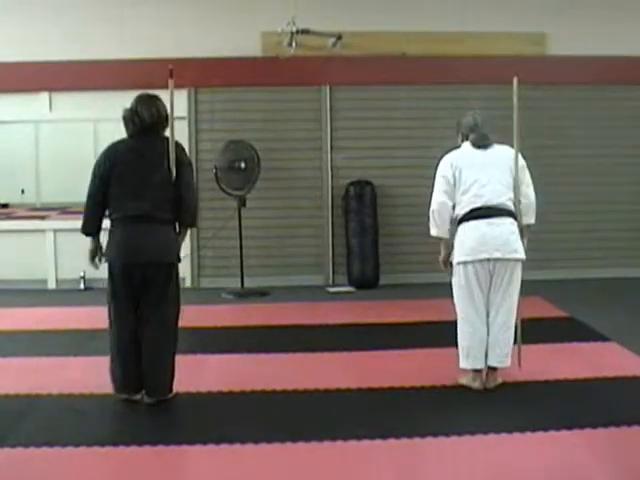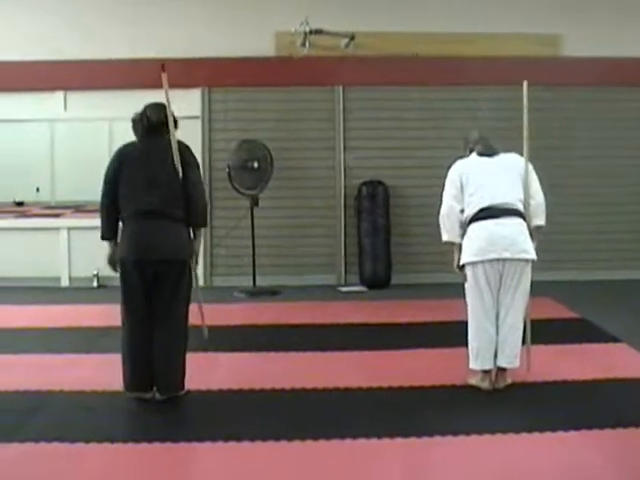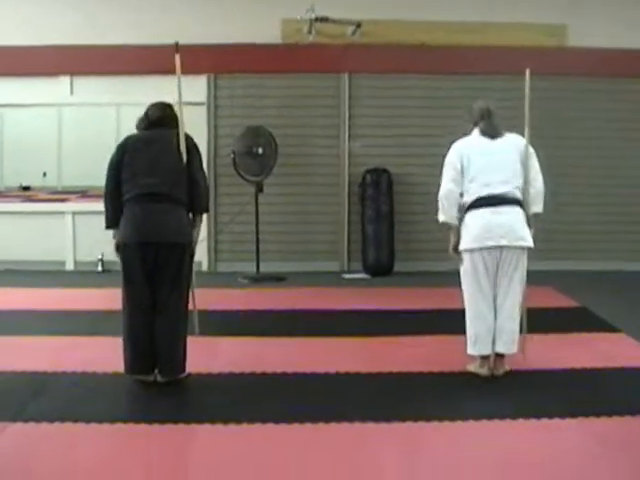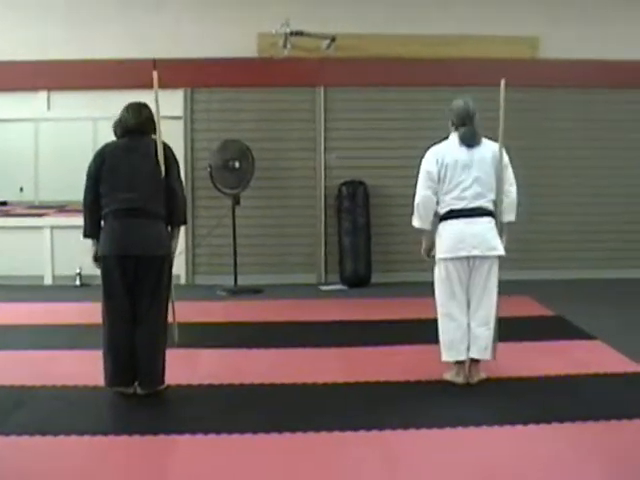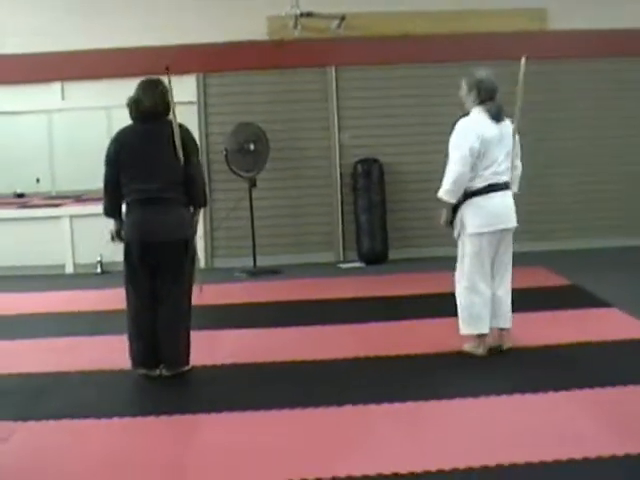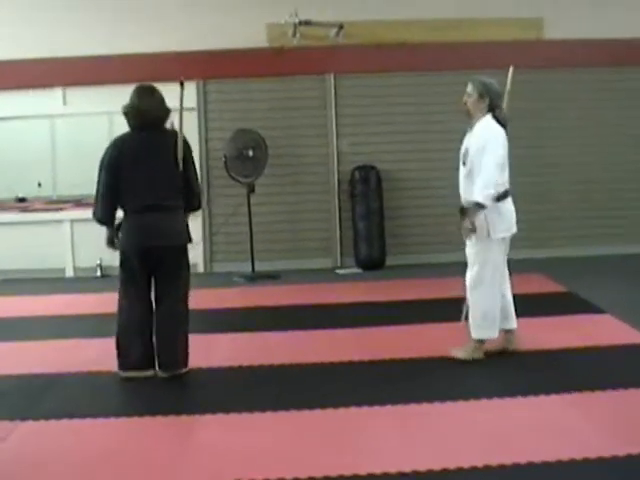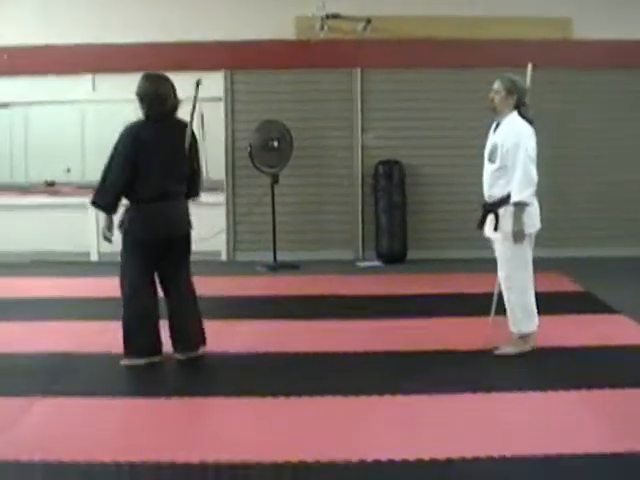
dt=0.3s
person 1, frame 1
left shoulder: (113, 152)
right shoulder: (174, 152)
left elbow: (95, 199)
right elbow: (187, 200)
left wrist: (94, 240)
right wrist: (180, 235)
left hip: (123, 242)
right hip: (161, 243)
left knee: (123, 319)
right knee: (160, 319)
left ankle: (129, 386)
right ankle: (158, 388)
person 1, frame 2
left shoulder: (123, 154)
right shoulder: (181, 152)
left elbow: (108, 202)
right elbow: (196, 198)
left wrist: (112, 243)
right wrist: (196, 239)
left hip: (134, 240)
right hip: (173, 240)
left knee: (135, 316)
right knee: (171, 316)
left ankle: (140, 384)
right ankle: (169, 385)
person 1, frame 3
left shoulder: (127, 144)
right shoulder: (184, 142)
left elbow: (112, 190)
right elbow: (199, 186)
left wrist: (116, 231)
right wrist: (196, 225)
left hip: (135, 224)
right hip: (174, 224)
left knee: (137, 299)
right knee: (172, 299)
left ankle: (141, 367)
right ankle: (170, 368)
person 1, frame 4
left shoulder: (105, 153)
right shoulder: (162, 151)
left elbow: (90, 200)
right elbow: (176, 197)
left wrist: (95, 241)
right wrist: (174, 237)
left hip: (115, 237)
right hip: (153, 237)
left knee: (117, 312)
right knee: (152, 311)
left ankle: (121, 379)
right ankle: (150, 380)
person 1, frame 5
left shoulder: (122, 138)
right shoulder: (181, 134)
left elbow: (111, 183)
right elbow: (195, 180)
left wrist: (116, 220)
right wrist: (193, 215)
left hip: (138, 223)
right hip: (175, 222)
left knee: (140, 296)
right knee: (175, 295)
left ankle: (146, 361)
right ankle: (174, 361)
person 1, frame 6
left shoulder: (119, 146)
right shoulder: (176, 141)
left elbow: (107, 191)
right elbow: (191, 187)
left wrist: (109, 227)
left hip: (136, 230)
right hip: (172, 228)
left knee: (133, 299)
right knee: (172, 298)
left ankle: (135, 362)
right ankle: (172, 362)
person 1, frame 7
left shoulder: (134, 133)
right shoulder: (183, 130)
left elbow: (117, 176)
right elbow: (194, 174)
left wrist: (108, 215)
left hip: (144, 217)
right hip: (177, 215)
left knee: (138, 284)
right knee: (179, 280)
left ankle: (144, 350)
right ankle: (190, 343)
person 2, frame 1
left shoulder: (452, 159)
right shoulder: (509, 153)
left elbow: (441, 205)
right elbow: (527, 197)
left wrist: (445, 245)
right wrist: (523, 234)
left hip: (472, 235)
right hip: (506, 233)
left knee: (471, 307)
right knee: (503, 306)
left ankle: (475, 372)
right ankle: (493, 371)
person 2, frame 2
left shoulder: (460, 167)
right shoulder: (517, 160)
left elbow: (450, 210)
right elbow: (537, 201)
left wrist: (457, 250)
right wrist: (532, 237)
left hip: (481, 236)
right hip: (516, 233)
left knee: (481, 308)
right knee: (512, 307)
left ankle: (483, 372)
right ankle: (502, 372)
person 2, frame 3
left shoulder: (461, 147)
right shoulder: (519, 143)
left elbow: (449, 192)
right elbow: (535, 185)
left wrist: (454, 231)
right wrist: (530, 220)
left hip: (478, 223)
right hip: (513, 221)
left knee: (479, 294)
right knee: (509, 293)
left ankle: (482, 359)
right ankle: (500, 359)
person 2, frame 4
left shoulder: (437, 153)
right shoulder: (494, 150)
left elbow: (425, 198)
right elbow: (508, 193)
left wrist: (427, 236)
right wrist: (503, 229)
left hip: (452, 232)
right hip: (485, 230)
left knee: (452, 303)
right knee: (483, 301)
left ankle: (458, 367)
right ankle: (475, 366)
person 2, frame 5
left shoulder: (467, 126)
right shoulder: (505, 124)
left elbow: (458, 172)
right elbow: (515, 167)
left wrist: (447, 208)
left hip: (477, 208)
right hip: (502, 204)
left knee: (472, 275)
right knee: (499, 274)
left ankle: (479, 339)
right ankle: (502, 333)
person 2, frame 6
left shoulder: (487, 133)
right shoulder: (483, 130)
left elbow: (488, 178)
left wrist: (471, 216)
left hip: (488, 215)
right hip: (490, 213)
left knee: (482, 279)
right knee: (495, 278)
left ankle: (478, 344)
right ankle: (507, 336)
person 2, frame 7
left shoulder: (519, 130)
right shoulder: (499, 127)
left elbow: (524, 176)
left wrist: (517, 219)
left hip: (513, 213)
right hip: (502, 212)
left knee: (515, 276)
right knee: (513, 275)
left ankle: (523, 338)
right ankle: (523, 333)
